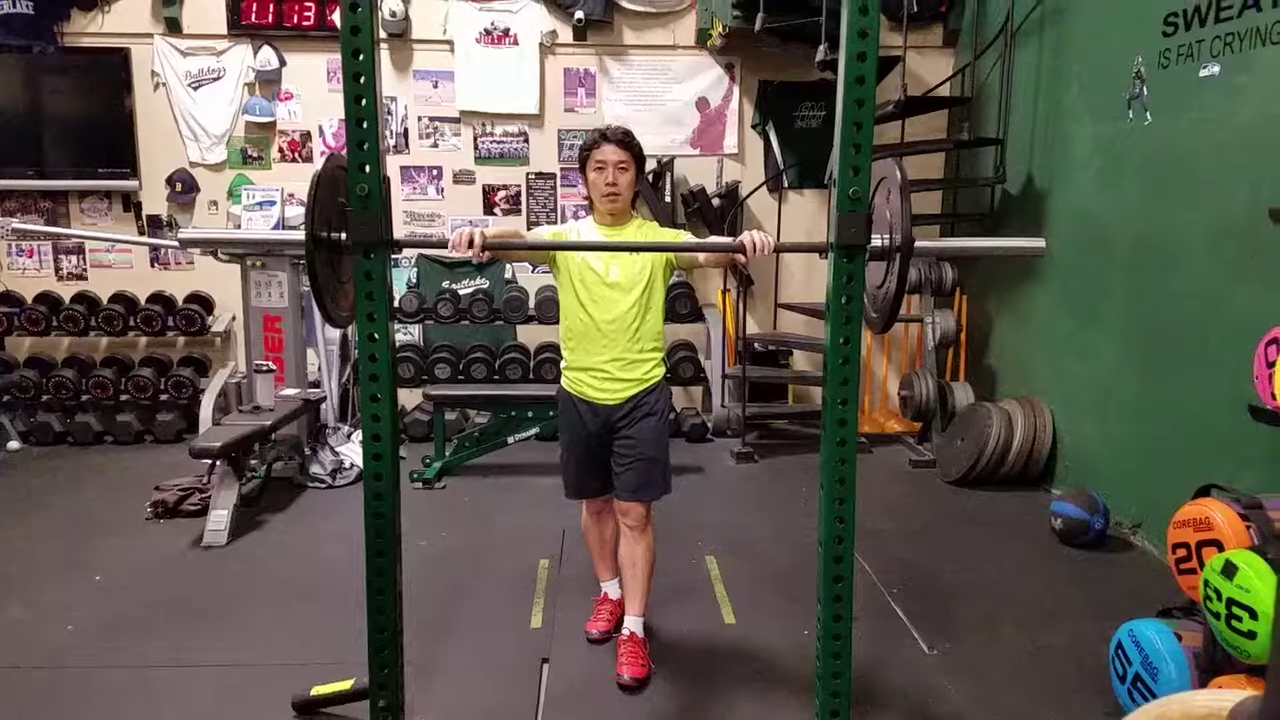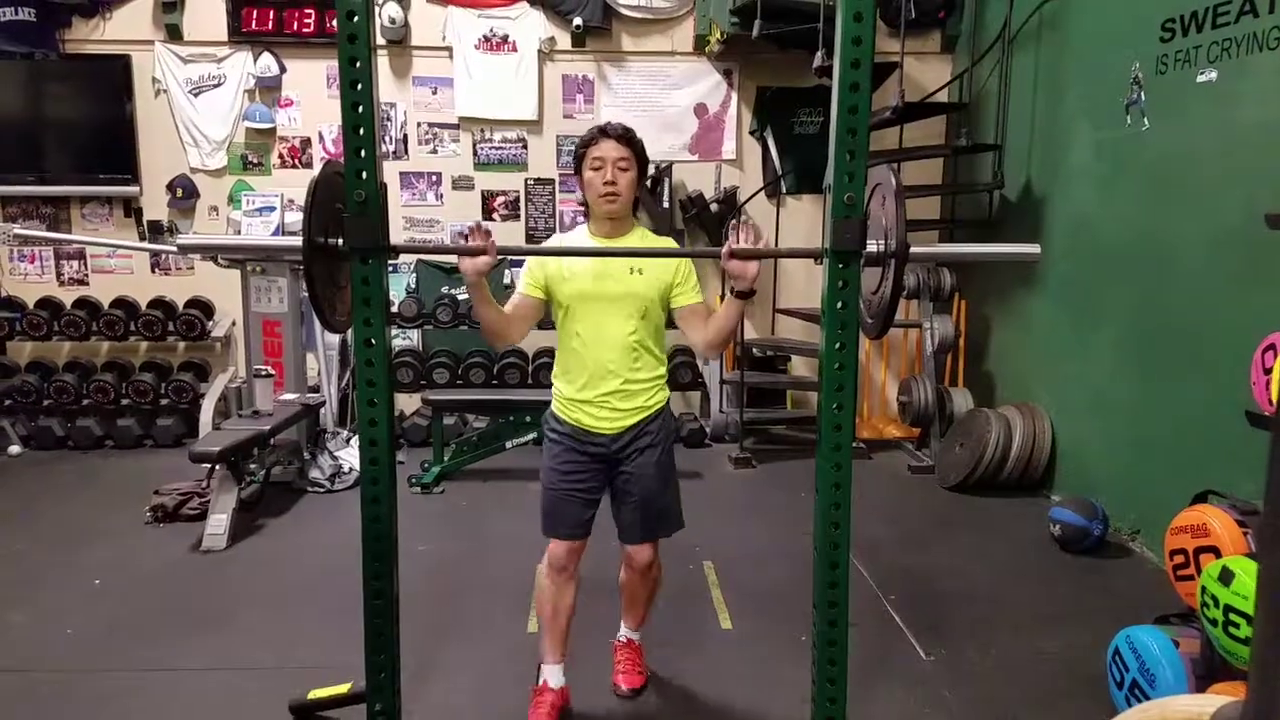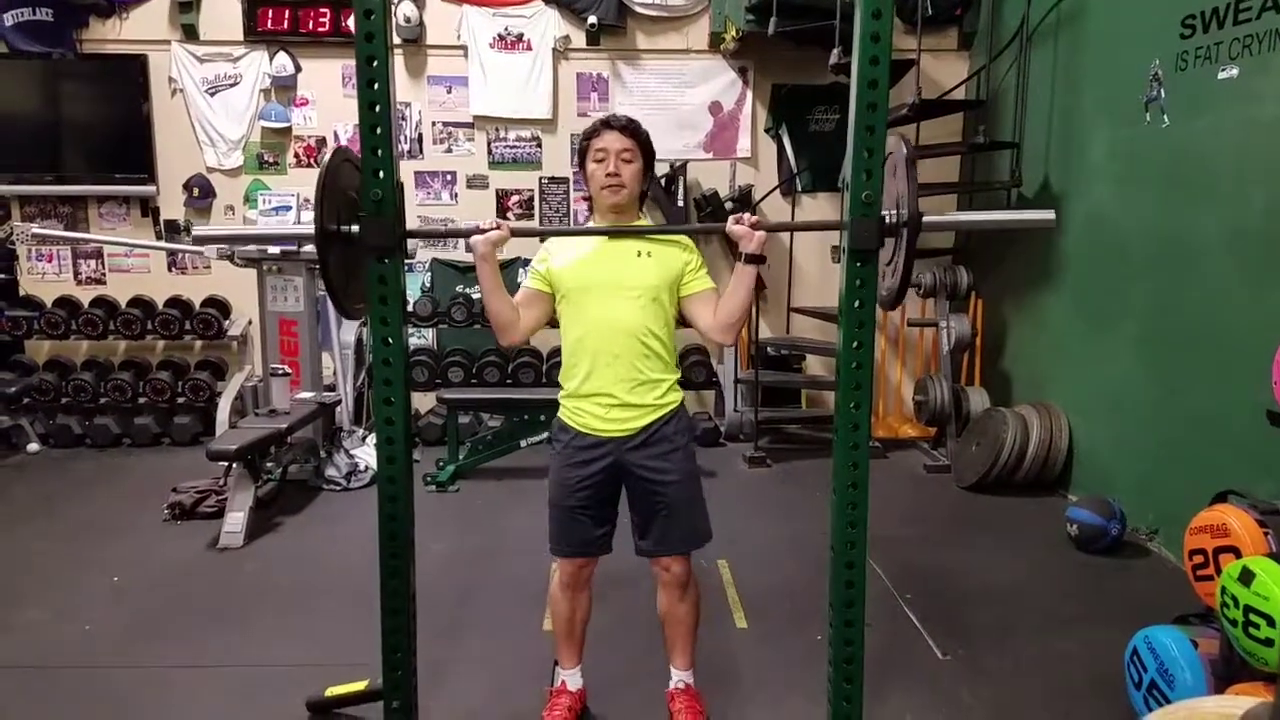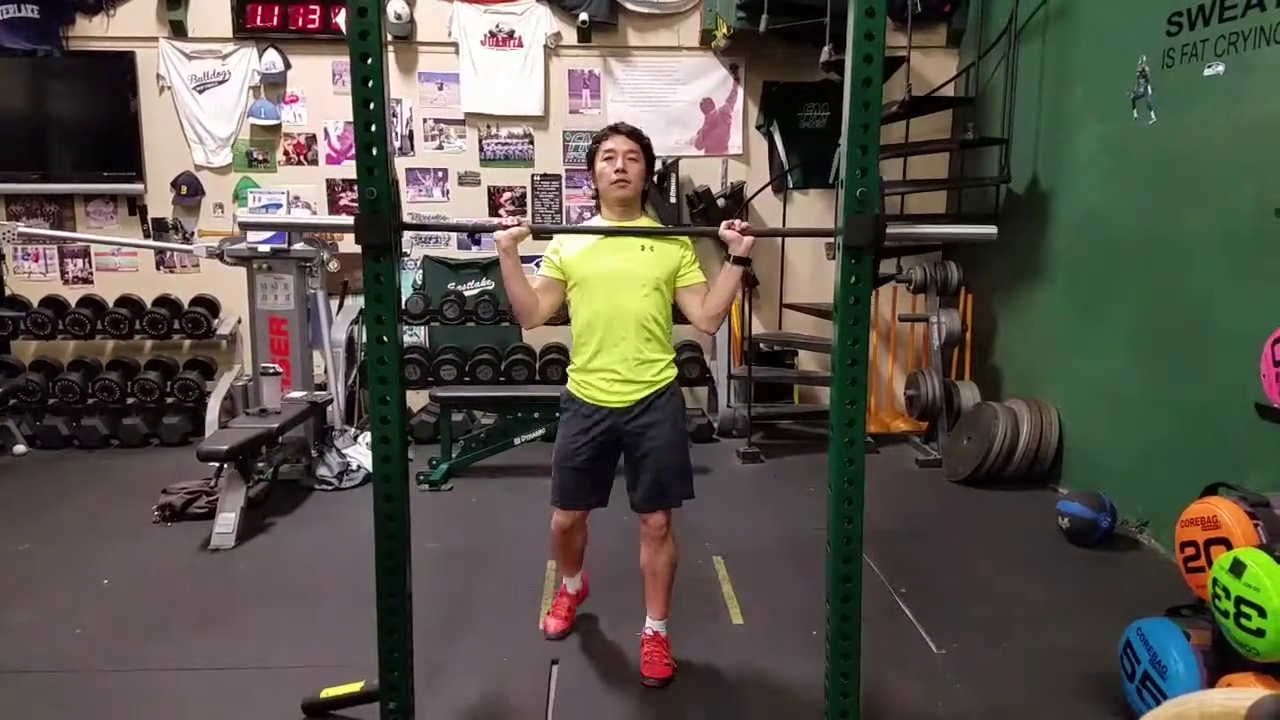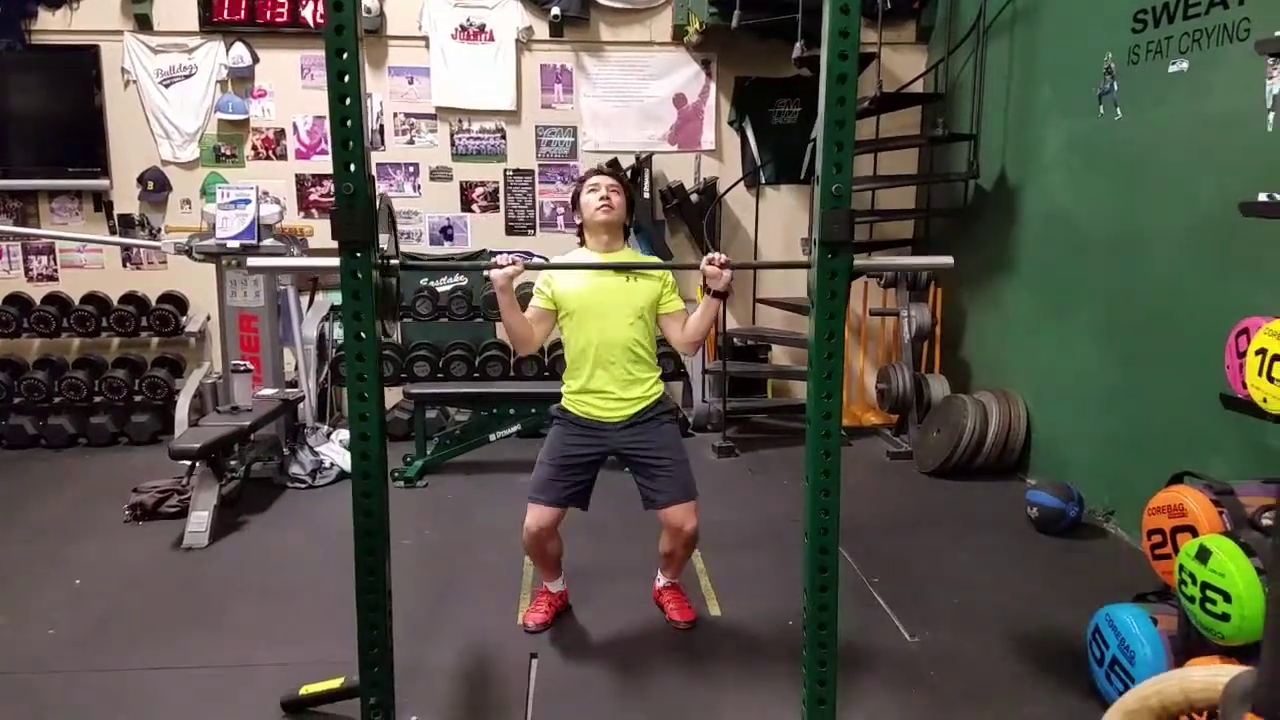
dt=1s
person 1, frame 1
left shoulder: (660, 238)
right shoulder: (564, 236)
left elbow: (708, 253)
right elbow: (515, 241)
left wrist: (742, 244)
right wrist: (482, 238)
left hip: (641, 395)
right hip: (581, 395)
left knee: (634, 513)
right knee: (596, 504)
left ankle: (634, 628)
right ankle: (610, 593)
person 1, frame 2
left shoulder: (667, 256)
right shoulder: (553, 253)
left elbow: (709, 342)
right elbow: (506, 335)
left wrist: (741, 288)
right wrist: (476, 282)
left hip: (643, 426)
right hip: (571, 426)
left knee: (641, 555)
right knee: (559, 556)
left ankle: (628, 639)
person 1, frame 3
left shoulder: (677, 248)
right shoulder: (557, 251)
left elbow: (722, 329)
right elbow: (511, 331)
left wrist: (749, 257)
right wrist: (485, 260)
left hip: (659, 429)
right hip: (580, 432)
left knee: (673, 569)
right knee: (572, 570)
person 1, frame 4
left shoulder: (674, 244)
right shoulder: (567, 242)
left elbow: (707, 318)
right elbow: (530, 315)
left wrist: (736, 259)
right wrist: (507, 254)
left hip: (654, 401)
right hip: (585, 400)
left knee: (656, 524)
right knee: (566, 519)
left ankle: (655, 632)
right ankle: (572, 587)
person 1, frame 5
left shoulder: (655, 273)
right shoulder: (557, 274)
left elbow: (687, 342)
right elbow: (525, 344)
left wrist: (715, 293)
right wrist: (504, 291)
left hip: (646, 415)
right hip: (578, 417)
left knee: (684, 524)
right knee: (536, 526)
left ankle: (667, 584)
right ankle: (553, 589)
